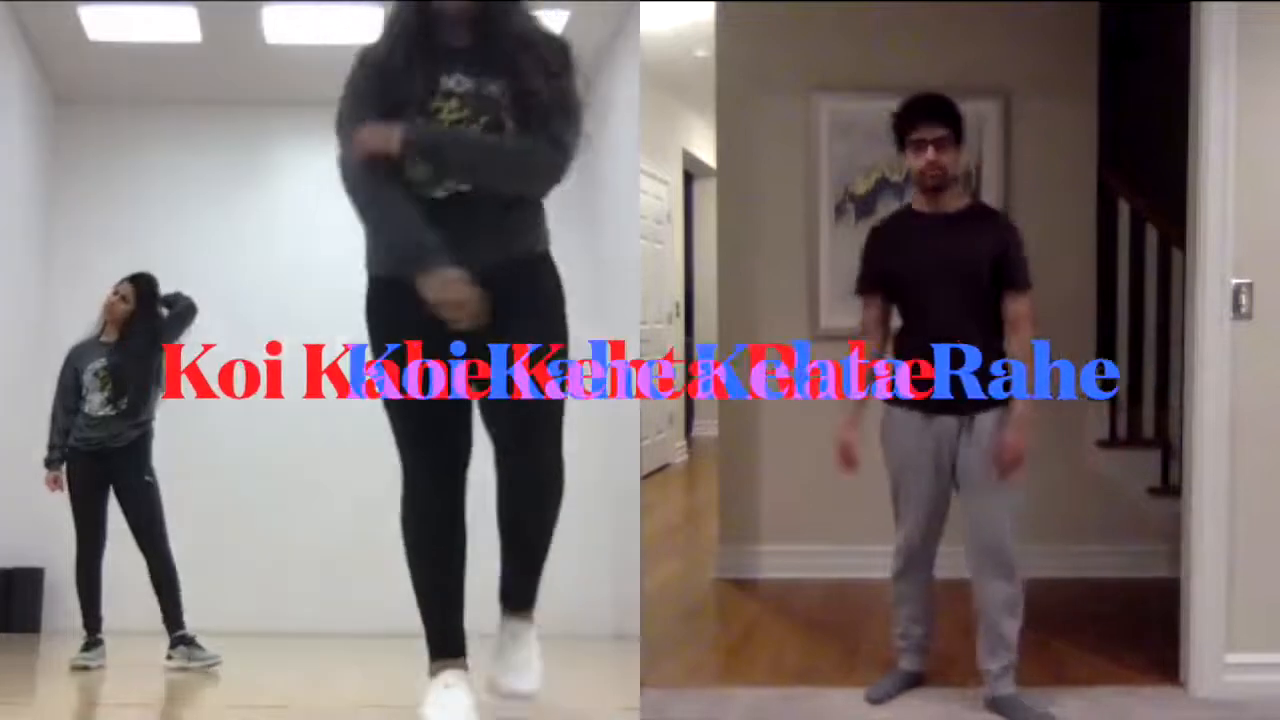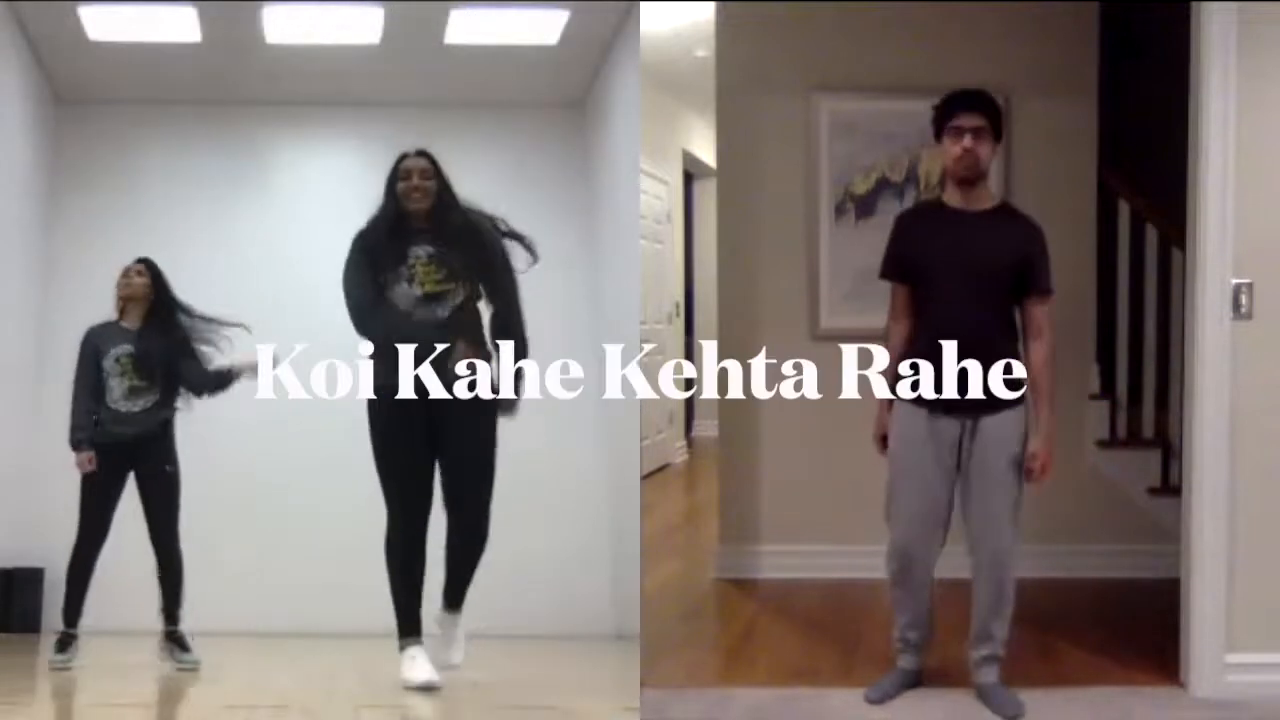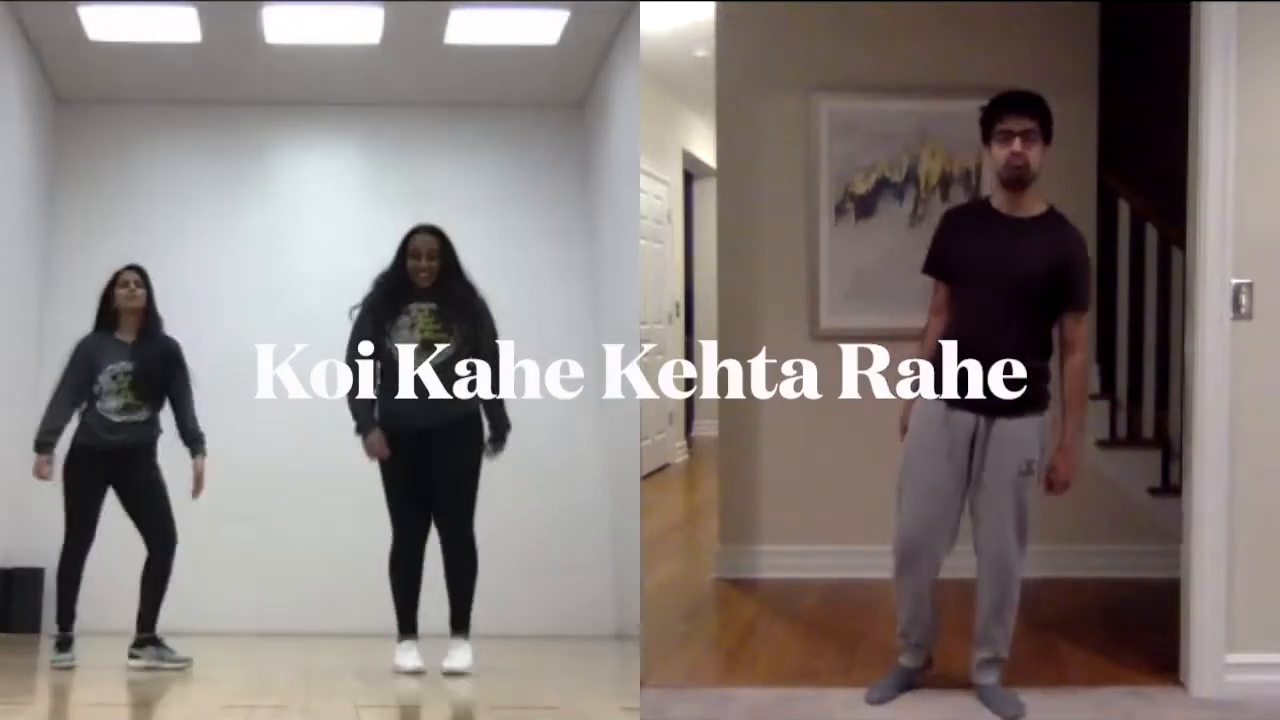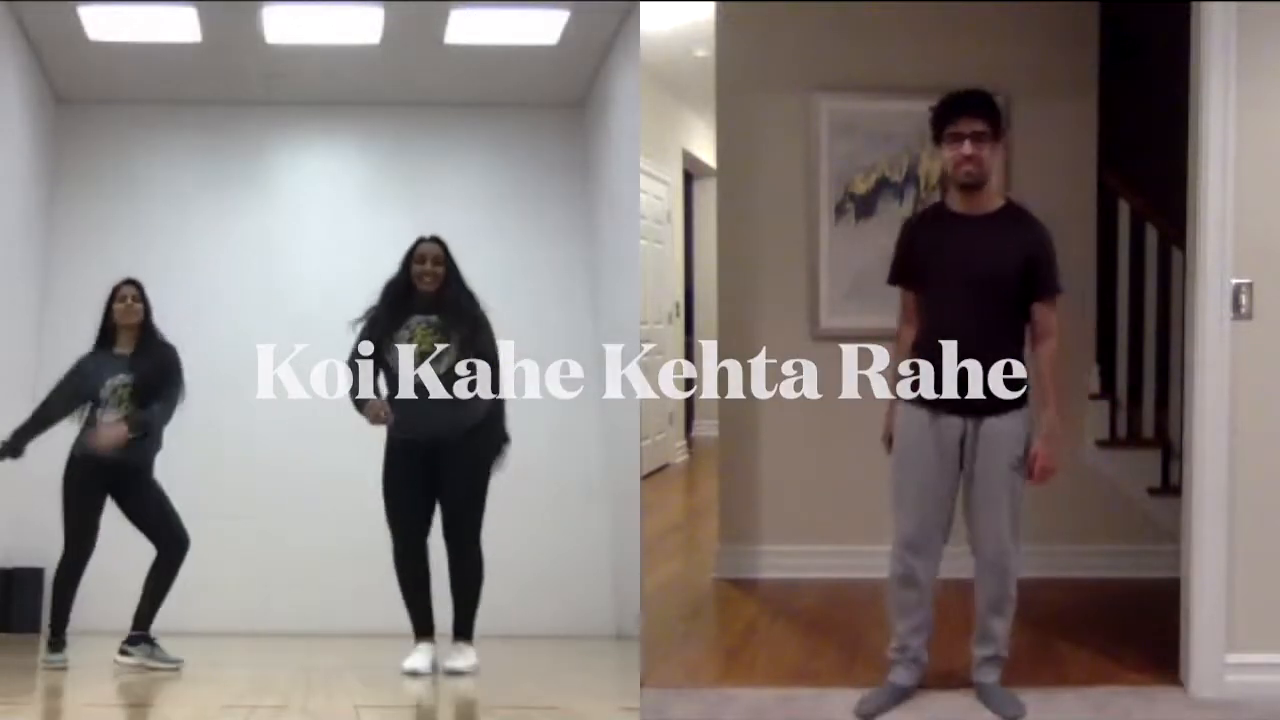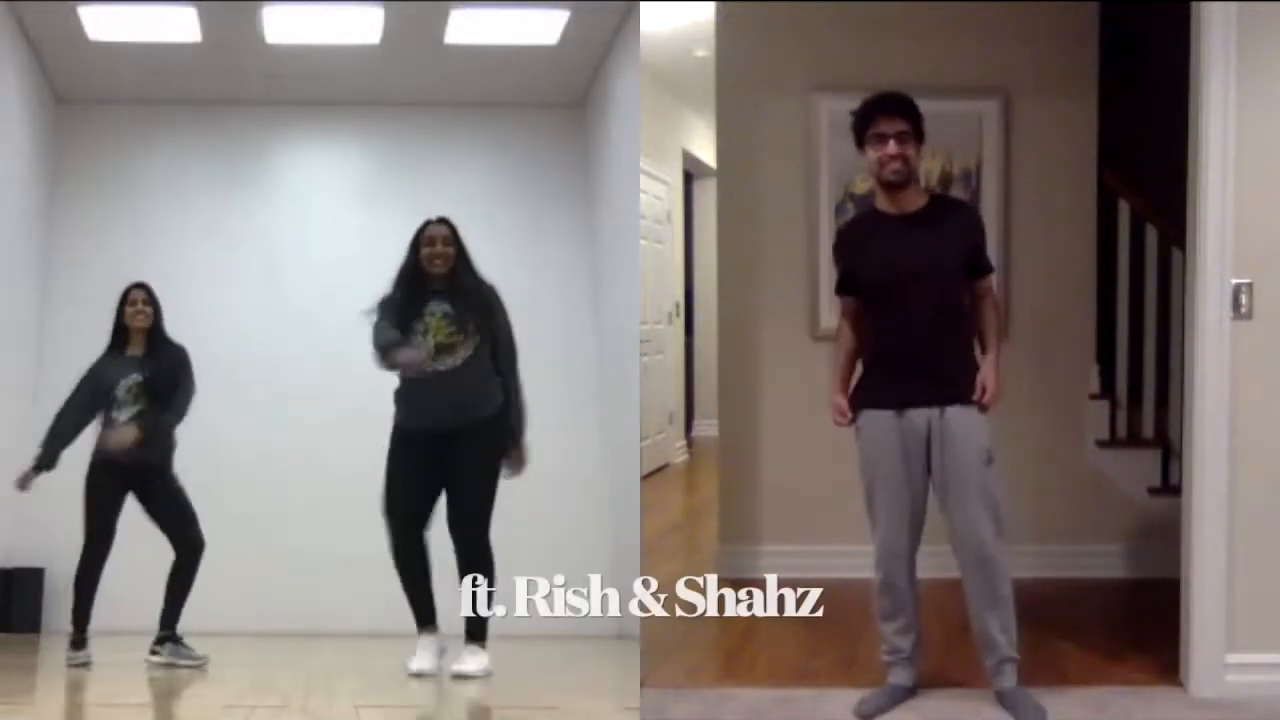
dt=1s
person 1, frame 1
left shoulder: (995, 230)
right shoulder: (886, 237)
left elbow: (1018, 327)
right elbow: (872, 333)
left wrist: (1019, 416)
right wrist: (851, 415)
left hip: (984, 412)
right hip: (912, 413)
left knee: (993, 548)
right knee: (912, 544)
right ankle: (909, 660)
person 1, frame 2
left shoulder: (1022, 233)
right shoulder: (912, 226)
left elbow: (1038, 334)
right elbow: (900, 320)
left wrist: (1043, 425)
right wrist: (885, 403)
left hip: (997, 415)
right hip: (922, 411)
left knee: (994, 548)
right knee: (910, 543)
left ankle: (988, 669)
right ankle: (908, 659)
person 1, frame 3
left shoulder: (1063, 242)
right shoulder: (957, 224)
left elbow: (1074, 348)
left wrist: (1068, 442)
right wrist: (913, 395)
left hip: (1017, 418)
right hip: (944, 406)
left knee: (1001, 552)
right knee: (914, 539)
right ankle: (913, 657)
person 1, frame 4
left shoulder: (1027, 234)
right shoulder: (919, 230)
left elbow: (1045, 336)
left wrist: (1047, 429)
right wrist: (894, 403)
left hip: (1001, 415)
right hip: (926, 410)
left knee: (996, 549)
right knee: (913, 545)
right ankle: (904, 669)
person 1, frame 5
left shoulder: (960, 220)
right shoulder: (853, 237)
left elbow: (983, 296)
left wrist: (991, 360)
right wrist: (839, 386)
left hip: (958, 405)
right hip: (882, 409)
left knee: (980, 543)
right knee: (892, 548)
person 2, frame 1
left shoulder: (534, 60)
right shoulder: (381, 68)
left elbow: (543, 163)
right elbow: (363, 173)
left wrist: (423, 144)
right wrist: (427, 264)
left hip: (515, 277)
right hip: (410, 286)
left knee: (533, 450)
right knee: (432, 470)
left ankle: (517, 618)
person 2, frame 2
left shoulder: (475, 235)
right shoulder: (371, 245)
left elbow: (506, 306)
right elbow: (366, 316)
left wrist: (512, 375)
right wrist: (440, 343)
left hip: (467, 390)
right hip: (397, 393)
left knee: (469, 505)
right knee: (407, 514)
left ankle: (452, 609)
right ankle: (411, 644)
person 2, frame 3
left shoulder: (468, 306)
right shoulder: (379, 306)
left elbow: (489, 369)
right elbow: (358, 370)
left wrist: (499, 427)
right wrist: (367, 427)
left hip: (456, 429)
right hip: (400, 433)
left knee: (455, 524)
right knee: (408, 533)
left ankle: (460, 637)
right ankle: (406, 639)
person 2, frame 4
left shoulder: (468, 316)
right shoulder: (383, 318)
left elbow: (491, 377)
right elbow: (357, 370)
left wrist: (496, 436)
right wrist: (367, 400)
left hip: (465, 440)
right hip: (407, 443)
left knee: (462, 536)
right knee: (407, 538)
left ankle: (463, 642)
right ankle: (423, 642)
person 2, frame 5
left shoulder: (481, 299)
right shoulder: (398, 303)
left elbow: (505, 363)
right elbow: (383, 340)
left wrist: (515, 435)
right wrist: (398, 355)
left hip: (477, 429)
right hip: (415, 432)
left knee: (470, 532)
right knee: (403, 525)
left ankle: (476, 646)
right ankle: (427, 635)
person 3, frame 1
left shoulder: (147, 346)
right shoulder: (80, 353)
left elbow: (186, 307)
right elbow: (63, 410)
left wrist: (153, 302)
right wrist: (54, 461)
left hip: (131, 456)
right hip: (85, 458)
left knee: (156, 546)
right knee: (89, 549)
left ankle: (179, 640)
right ankle: (93, 640)
person 3, frame 2
left shoulder: (169, 336)
right shoulder: (97, 337)
left elbow: (199, 382)
right elbow: (84, 395)
left wrist: (234, 372)
right wrist: (82, 443)
left hip: (155, 445)
right hip: (107, 447)
left knee: (165, 541)
right knee: (88, 540)
left ankle: (172, 633)
right ankle: (68, 634)
person 3, frame 3
left shoulder: (164, 349)
right shoulder: (91, 346)
left elbow: (182, 402)
right elbow: (66, 396)
left wrist: (197, 451)
right wrist: (45, 447)
left hip: (138, 457)
right hip: (89, 454)
left knee: (164, 540)
right knee: (77, 543)
left ankle: (145, 640)
right ankle: (64, 639)
person 3, frame 4
left shoulder: (164, 358)
right shoulder: (93, 363)
left elbow: (165, 408)
right elbow: (52, 407)
left wrist: (127, 429)
left hip: (136, 472)
right hip: (87, 468)
left knee: (176, 542)
right knee: (77, 551)
left ankle: (138, 638)
right ankle: (56, 640)
person 3, frame 5
left shoulder: (174, 358)
right shoulder: (106, 366)
left elbow: (178, 409)
right elbow: (72, 414)
left wrist: (138, 430)
right wrist: (41, 463)
left hip: (156, 470)
right hip: (109, 469)
left knee: (191, 544)
right knee: (95, 551)
left ankle: (166, 639)
right ankle: (79, 639)
